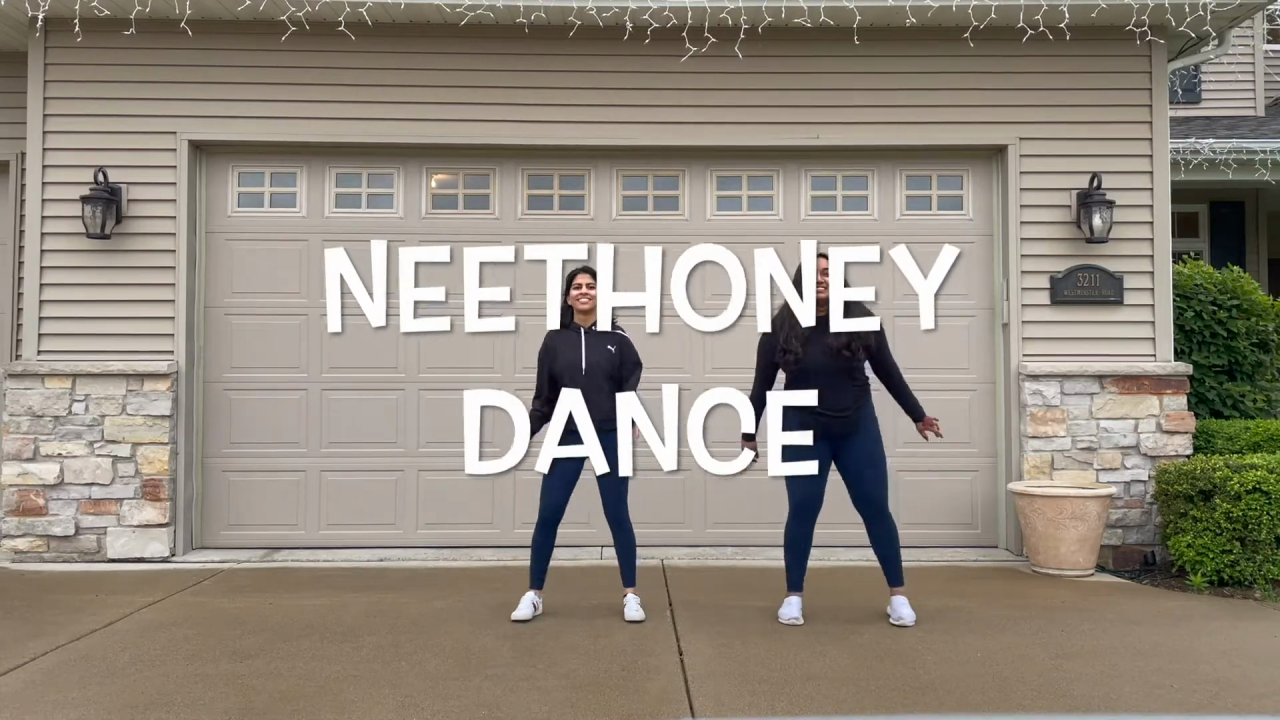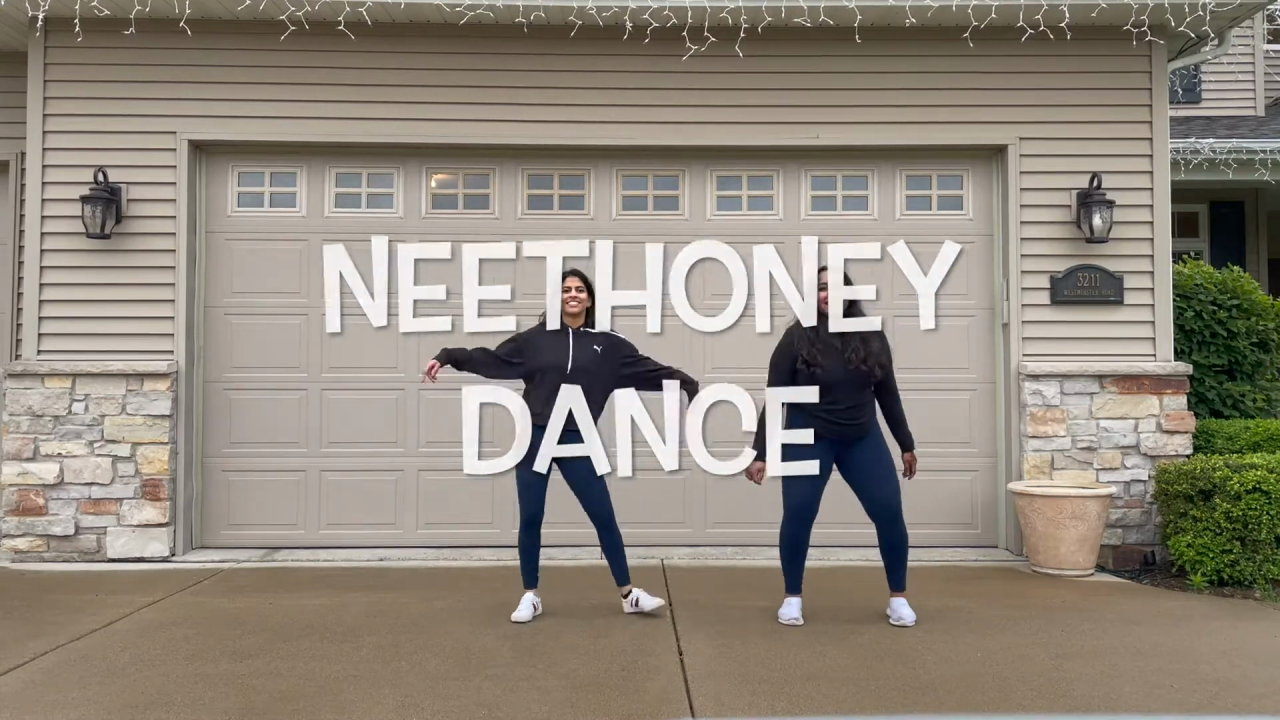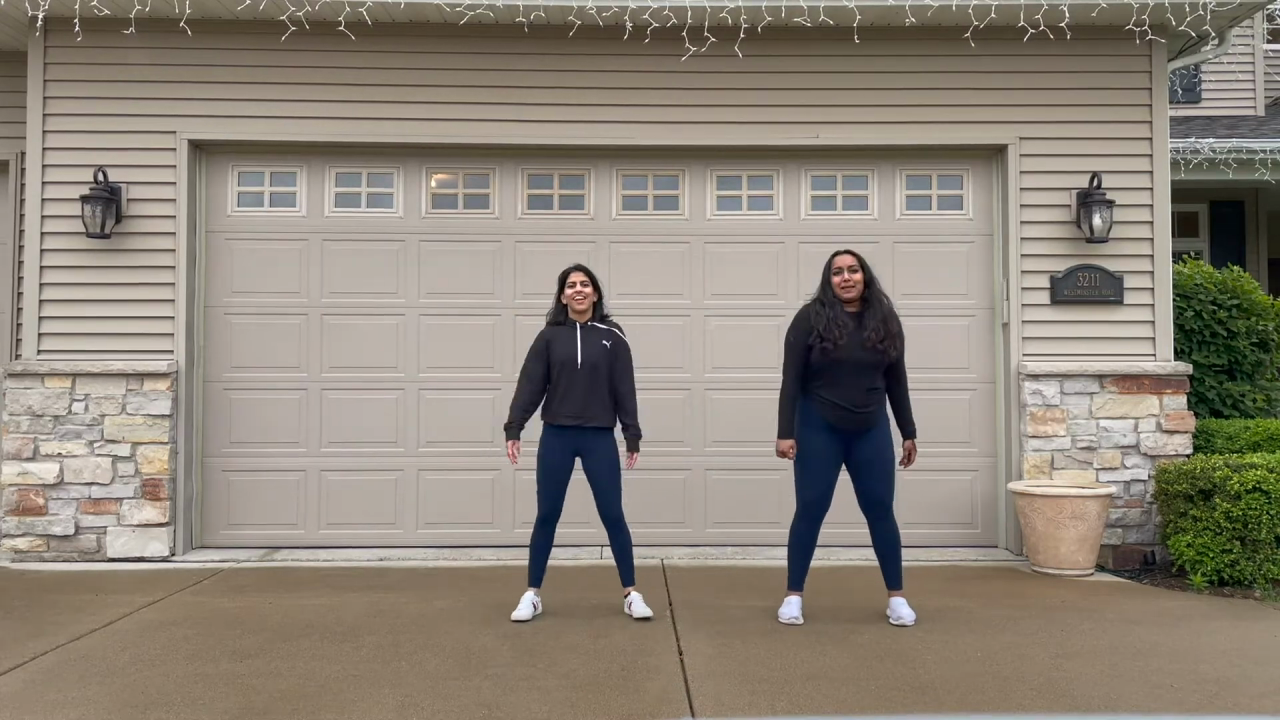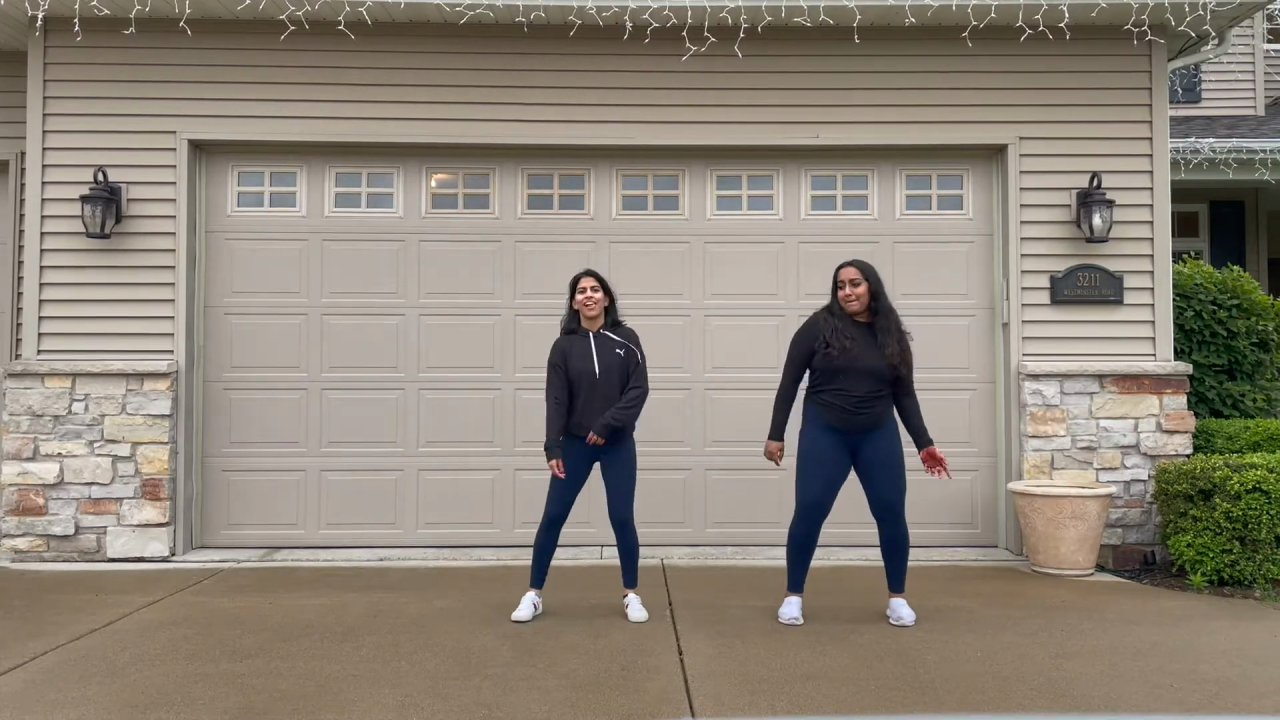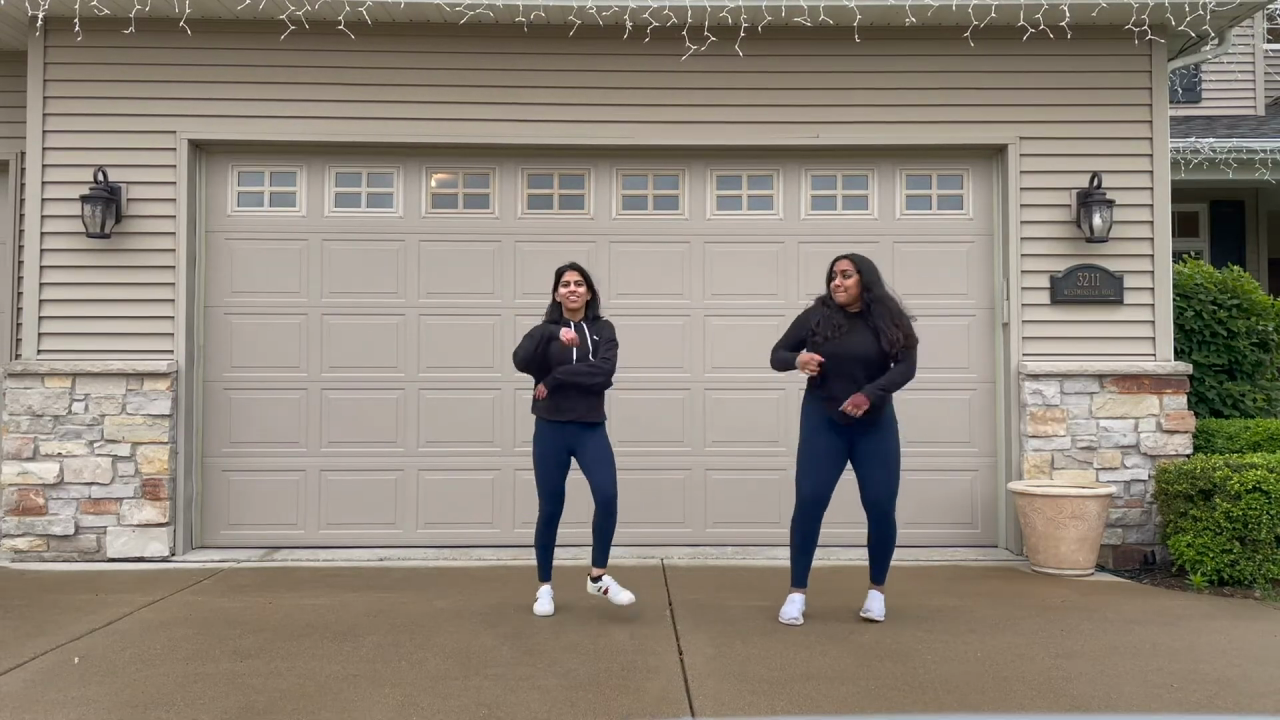
dt=0.3s
person 1, frame 1
left shoulder: (861, 322)
right shoulder: (781, 328)
left elbow: (888, 372)
right elbow: (762, 383)
left wrist: (918, 415)
right wrist: (749, 434)
left hip: (857, 428)
right hip: (804, 431)
left knee: (875, 507)
right knee: (803, 510)
left ankle: (897, 595)
right ankle: (793, 596)
person 1, frame 2
left shoulder: (871, 339)
right shoulder: (797, 341)
left elbow: (888, 395)
left wrist: (906, 446)
right wrist: (760, 454)
left hip: (863, 438)
right hip: (809, 439)
left knee: (889, 512)
right knee: (798, 513)
left ankle: (898, 598)
right ankle: (793, 597)
person 1, frame 3
left shoulder: (885, 321)
right shoulder: (811, 319)
left elbow: (896, 381)
right elbow: (791, 380)
left wrist: (908, 433)
right wrist: (786, 433)
left hip: (871, 429)
right hip: (819, 428)
left knee: (880, 509)
right knee: (811, 509)
left ankle: (896, 597)
right ankle: (793, 596)
person 1, frame 4
left shoulder: (892, 334)
right shoulder: (820, 326)
left elbow: (902, 393)
right elbow: (790, 380)
left wrist: (924, 443)
right wrist: (776, 434)
left hip: (877, 434)
right hip: (824, 431)
left knee: (891, 512)
right knee: (809, 511)
left ankle: (897, 598)
right ankle: (793, 596)
person 1, frame 5
left shoulder: (889, 320)
right shoulder: (816, 316)
left elbow: (907, 366)
right elbow: (777, 356)
left wrist: (870, 393)
right wrist: (797, 360)
left hip: (876, 426)
right hip: (824, 424)
left knee: (881, 508)
right knee: (809, 503)
left ankle: (877, 589)
right ankle: (797, 593)
person 2, frame 1
left shoulder: (617, 339)
right shoulder: (555, 341)
left elbow: (631, 382)
right elbow: (545, 393)
right wrist: (528, 428)
left hip: (609, 440)
right hip: (566, 440)
left knee: (618, 518)
right knee: (547, 516)
left ankle: (630, 595)
right ankle: (534, 595)
person 2, frame 2
left shoulder: (608, 342)
right shoulder: (537, 339)
left elbow: (645, 369)
right elbow: (493, 359)
left wrist: (686, 383)
right wrist: (448, 357)
left hip: (576, 443)
right hip: (536, 439)
left knee: (604, 517)
right knee: (530, 519)
left ankle: (629, 592)
right ankle: (531, 595)
person 2, frame 3
left shoulder: (612, 336)
right shoulder: (549, 337)
left elbow: (623, 388)
right elbow: (530, 384)
left wrist: (633, 437)
right wrist: (513, 429)
left hip: (600, 438)
right hip: (556, 437)
left knee: (613, 516)
right knee: (546, 516)
left ankle: (631, 593)
right ankle: (533, 594)
person 2, frame 4
left shoulder: (626, 339)
right shoulder: (564, 346)
left elbow: (638, 390)
right elbow: (556, 397)
left wrist: (608, 425)
right wrist: (553, 449)
left hip: (618, 442)
right hip: (574, 442)
left knee: (622, 518)
right knee: (552, 518)
left ankle: (631, 595)
right ankle: (532, 595)
person 2, frame 5
left shoulder: (602, 329)
right shoulder: (545, 331)
left elbow: (603, 371)
right elbow: (522, 360)
left wrist: (554, 379)
right wrist: (556, 338)
left hip: (590, 430)
right hip: (550, 431)
left knee: (607, 497)
right knee: (550, 511)
left ankle: (598, 576)
right ankle: (545, 586)
